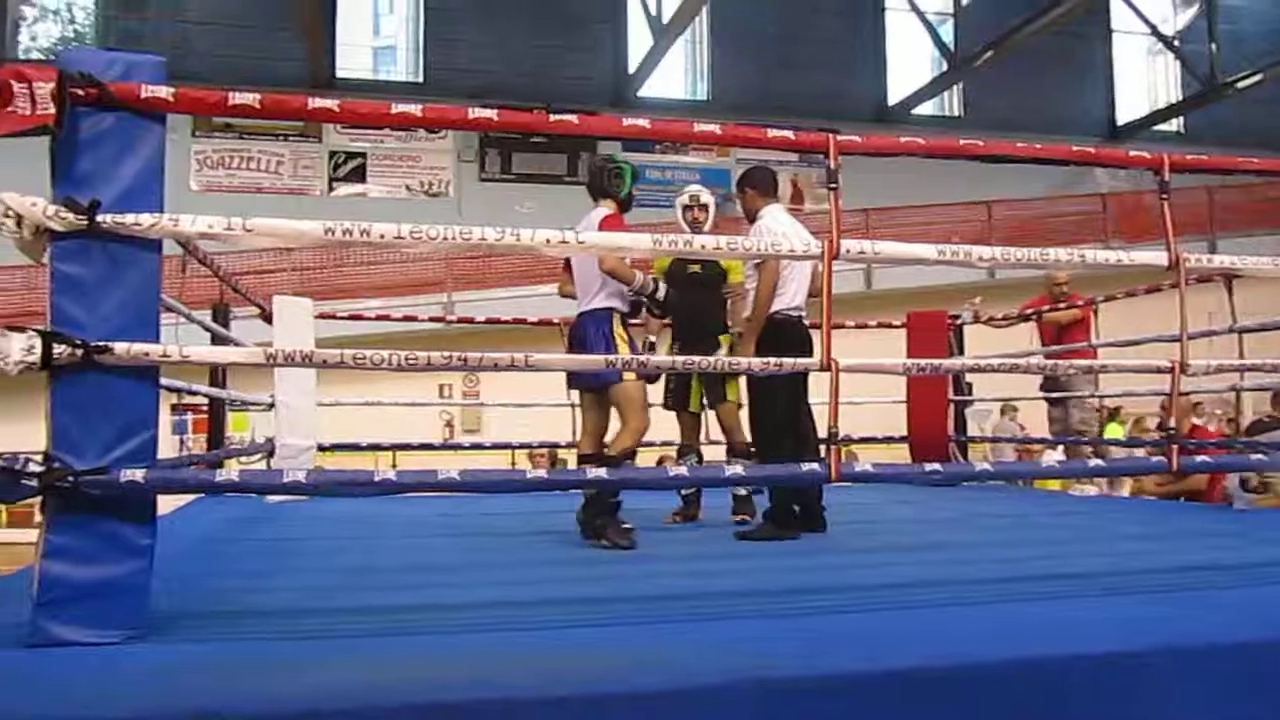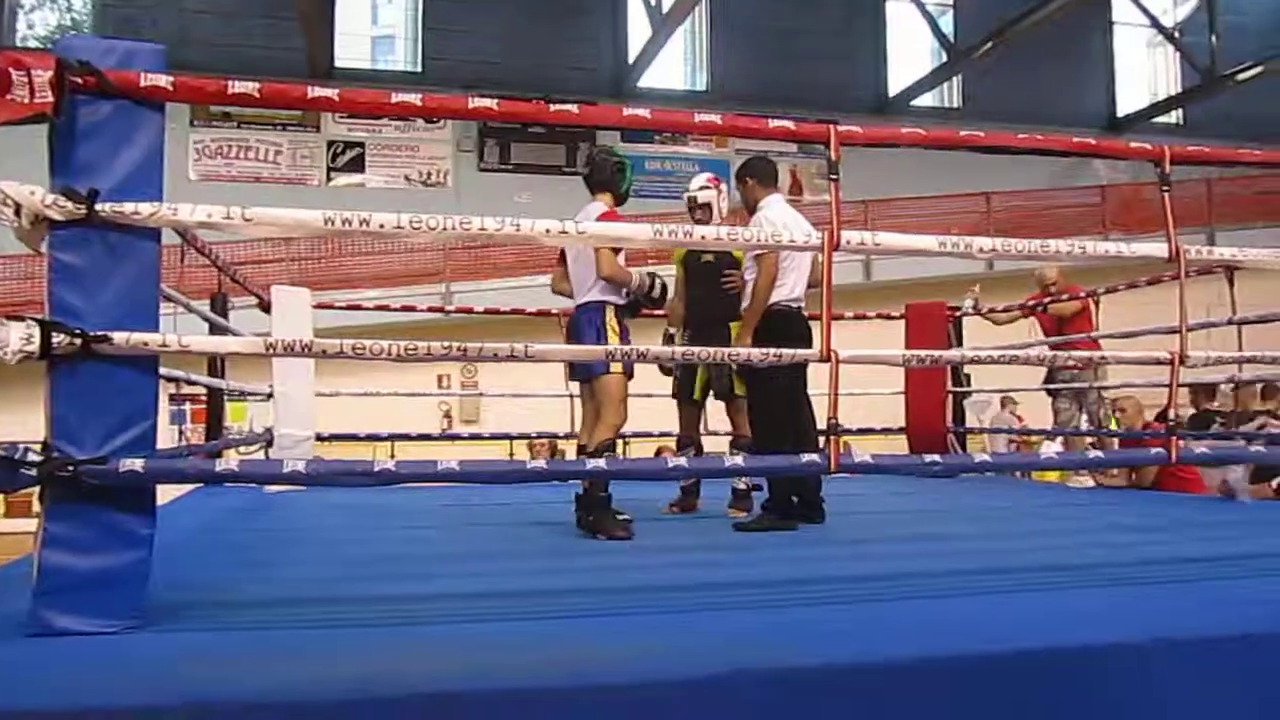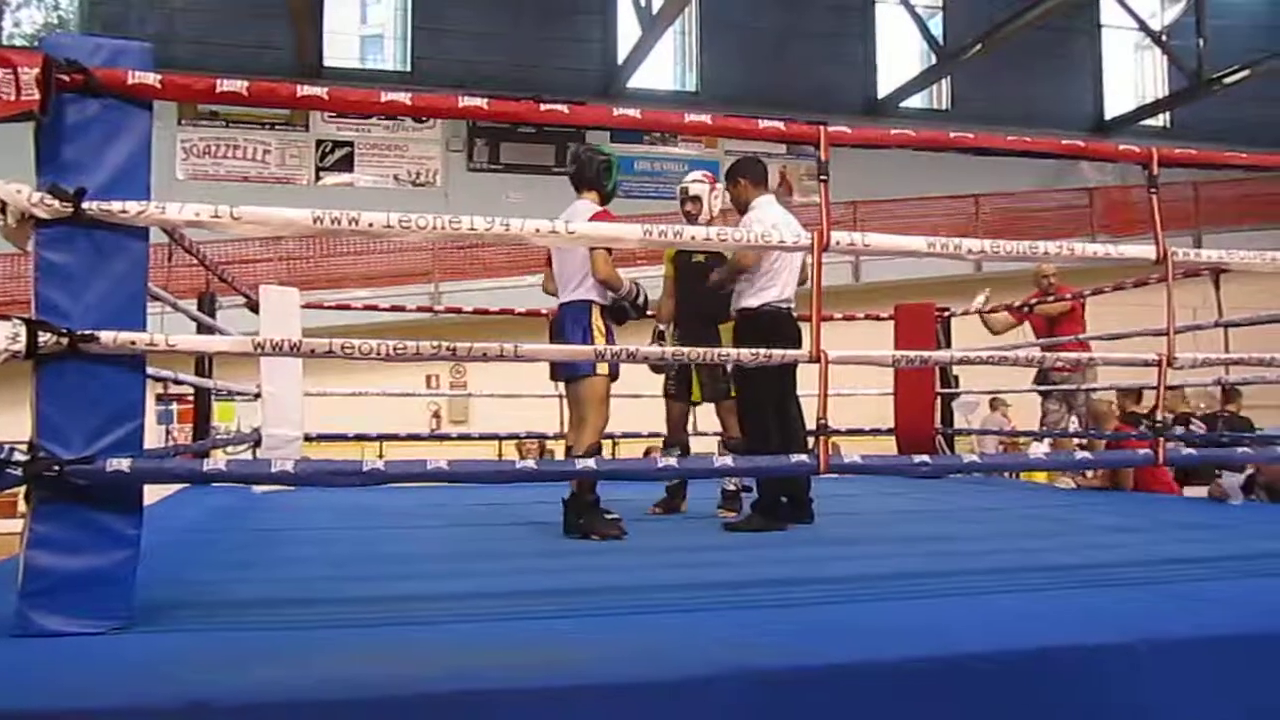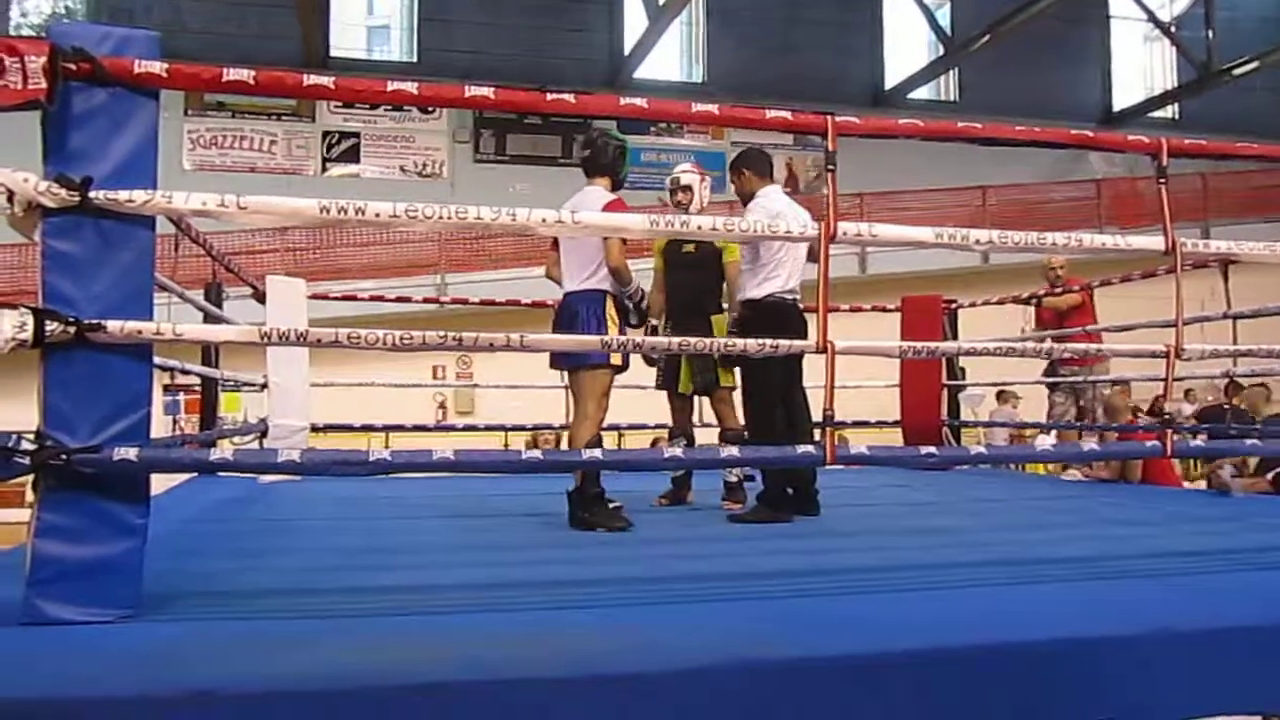
dt=0.5s
person 1, frame 1
left shoulder: (583, 227)
right shoulder: (610, 218)
left elbow: (568, 285)
right elbow: (610, 263)
right wrist: (647, 285)
left hip: (584, 326)
right hip: (606, 326)
left knee: (593, 428)
right knee: (636, 421)
left ankle: (593, 511)
right ankle: (600, 509)
person 1, frame 2
left shoulder: (577, 220)
right shoulder: (607, 216)
left elbow: (559, 281)
right elbow: (607, 268)
right wrist: (642, 283)
left hip: (582, 318)
right hip: (603, 318)
left knee: (592, 420)
right knee: (612, 418)
left ankle: (590, 504)
right ankle: (595, 504)
person 1, frame 3
left shoulder: (563, 220)
right shoulder: (598, 216)
left elbow: (549, 283)
right elbow: (602, 272)
right wrist: (629, 292)
left hip: (565, 317)
right hip: (588, 318)
left knee: (579, 421)
right knee: (594, 420)
left ankle: (581, 505)
right ankle: (582, 509)
person 1, frame 4
left shoulder: (569, 207)
right shoulder: (611, 204)
left elbow: (553, 268)
right elbow: (615, 262)
right wrist: (634, 295)
left hip: (571, 306)
right hip: (597, 307)
left knee: (583, 411)
right knee: (593, 412)
left ankle: (586, 496)
right ankle: (586, 503)
person 2, frame 1
left shoulder: (766, 225)
right shoulder: (798, 228)
left elbow: (768, 282)
left wrist: (749, 338)
left hip: (773, 332)
right hip: (796, 330)
left knee: (772, 426)
right knee: (797, 422)
left ankle: (781, 517)
right ankle: (809, 512)
person 2, frame 2
left shoulder: (766, 216)
right shoulder: (798, 219)
left elbow: (768, 274)
left wrist: (746, 331)
left hip: (772, 323)
right hip: (795, 320)
left knee: (770, 417)
right knee: (796, 412)
left ankle: (780, 508)
right ankle: (808, 502)
person 2, frame 3
left shoulder: (758, 216)
right shoulder: (789, 220)
left elbow: (744, 260)
left wrist: (720, 278)
left hip: (758, 323)
right hip: (784, 321)
left knee: (759, 416)
right knee: (785, 412)
left ankle: (769, 508)
right ankle: (797, 502)
person 2, frame 4
left shoulder: (765, 204)
right shoulder: (797, 210)
right elbow: (814, 251)
left hip: (763, 313)
right hip: (789, 312)
left knee: (764, 408)
right knee: (791, 403)
left ankle: (775, 500)
right ankle: (804, 494)
person 3, frame 1
left shoulder: (727, 255)
right shoulder: (667, 258)
left elbow: (738, 304)
left wrist: (736, 340)
right wrist: (649, 344)
left hip: (717, 345)
right hip: (682, 348)
left knee: (729, 419)
right knee: (688, 429)
left ankle: (742, 499)
right ankle: (690, 502)
person 3, frame 2
right shoulder: (685, 247)
right wrist: (670, 337)
left hip: (728, 335)
right hip: (693, 337)
left knee: (738, 414)
right knee: (688, 419)
left ankle: (742, 493)
right ankle: (689, 492)
person 3, frame 3
right shoulder: (675, 246)
right wrist: (659, 335)
left hip: (718, 336)
right hip: (683, 336)
left knee: (727, 414)
right knee: (675, 419)
left ankle: (731, 494)
right ankle: (675, 493)
person 3, frame 4
left shoulder: (721, 234)
right shoulder: (664, 239)
left elbow: (735, 285)
right wrist: (652, 329)
left hip: (710, 327)
right hip: (675, 330)
left knee: (723, 404)
right knee: (679, 410)
left ankle: (734, 485)
right ankle: (680, 484)
person 4, frame 1
left shoulder: (1079, 303)
right shoulder: (1038, 304)
left elbow: (1063, 318)
right elbow: (1005, 321)
left wrist: (1036, 316)
right wrist: (979, 317)
left hip: (1082, 372)
right hip: (1056, 376)
left knee: (1080, 424)
right knee: (1064, 431)
person 4, frame 2
left shoulder: (1078, 294)
right shoulder: (1037, 301)
left elbow: (1065, 310)
right elbow: (1002, 318)
left wrist: (1040, 308)
right wrist: (979, 308)
left hip: (1089, 368)
right hip: (1062, 371)
left knee: (1101, 422)
right knee: (1068, 426)
person 4, frame 3
left shoulder: (1070, 295)
right shoulder: (1030, 302)
left elbow: (1052, 310)
right elbow: (996, 328)
left wrist: (1023, 307)
right wrist: (983, 312)
left hip: (1080, 370)
right hip: (1052, 372)
left knee: (1090, 423)
right knee: (1055, 425)
person 4, frame 4
left shoulder: (1079, 287)
right shoulder: (1043, 298)
left elbow: (1062, 304)
left wrist: (1031, 300)
left hip: (1091, 364)
right hip: (1062, 366)
left knee: (1100, 418)
right knee: (1061, 419)
